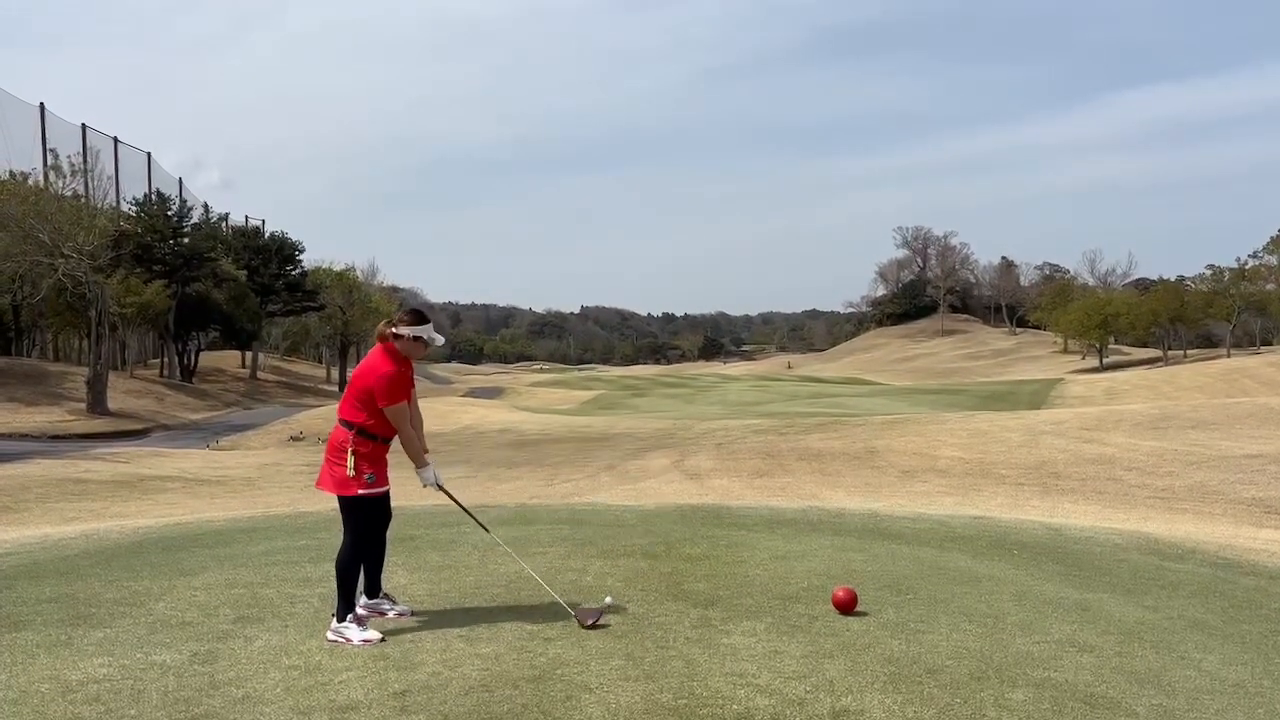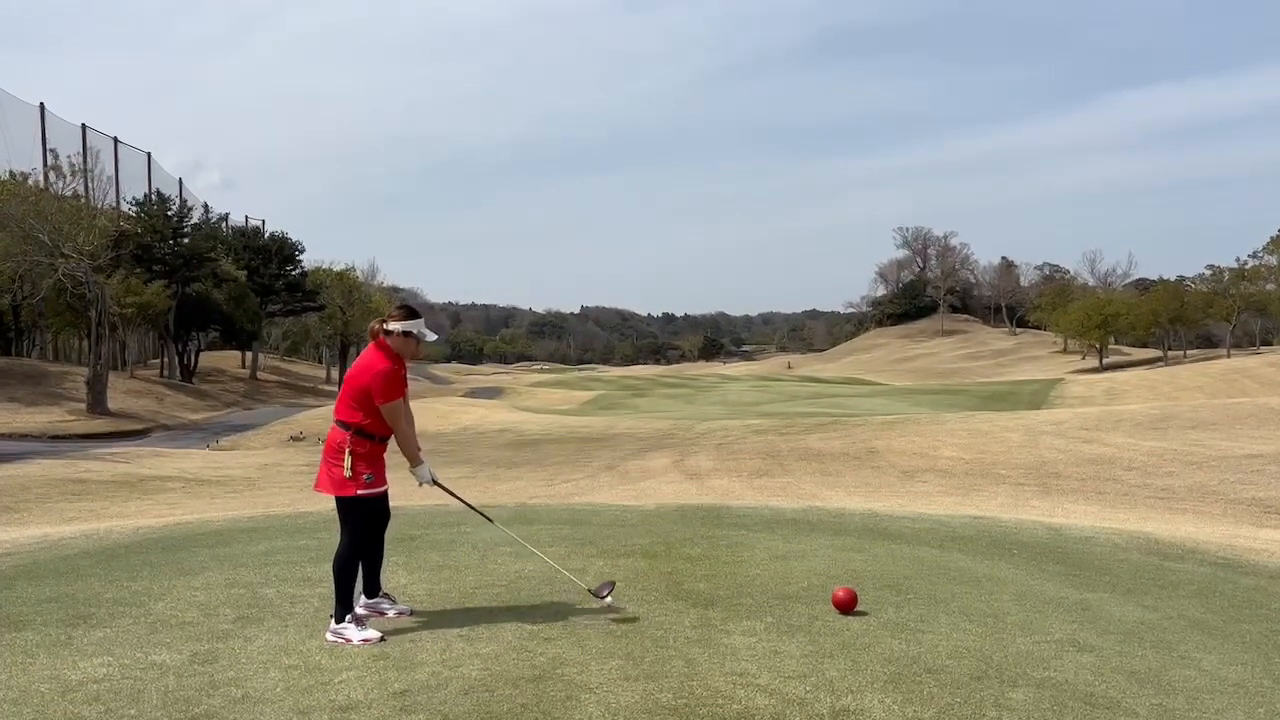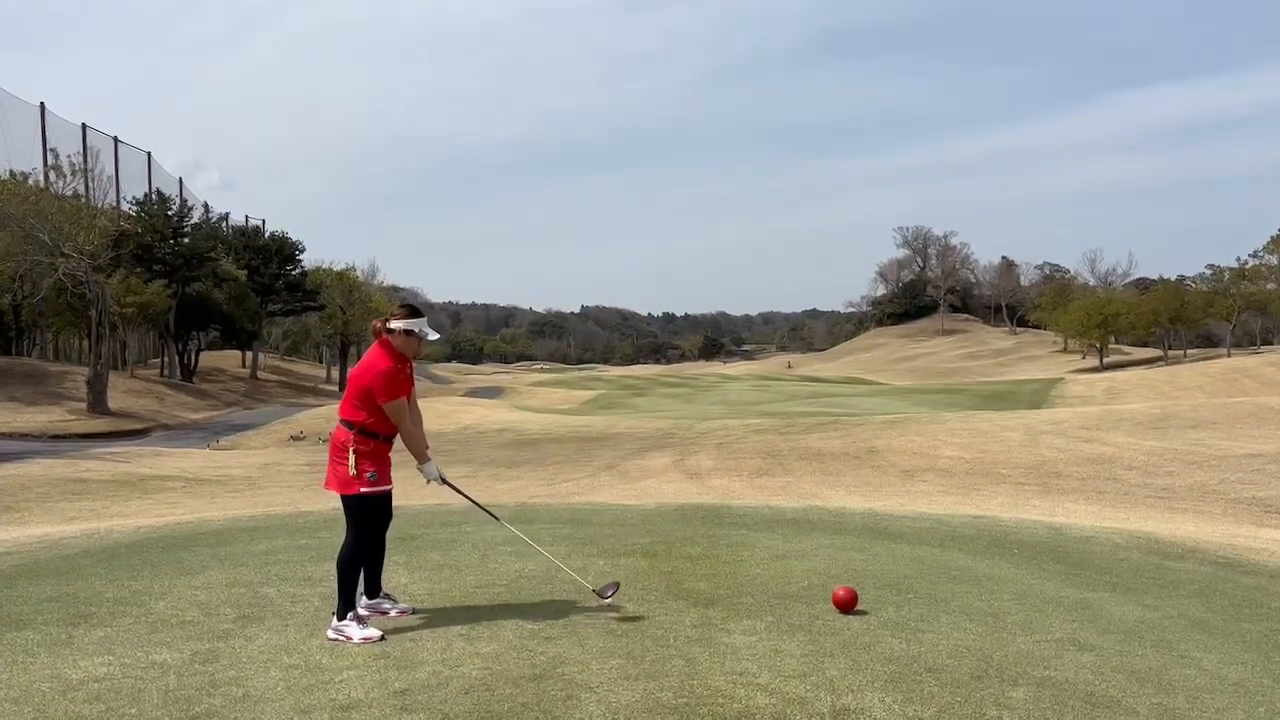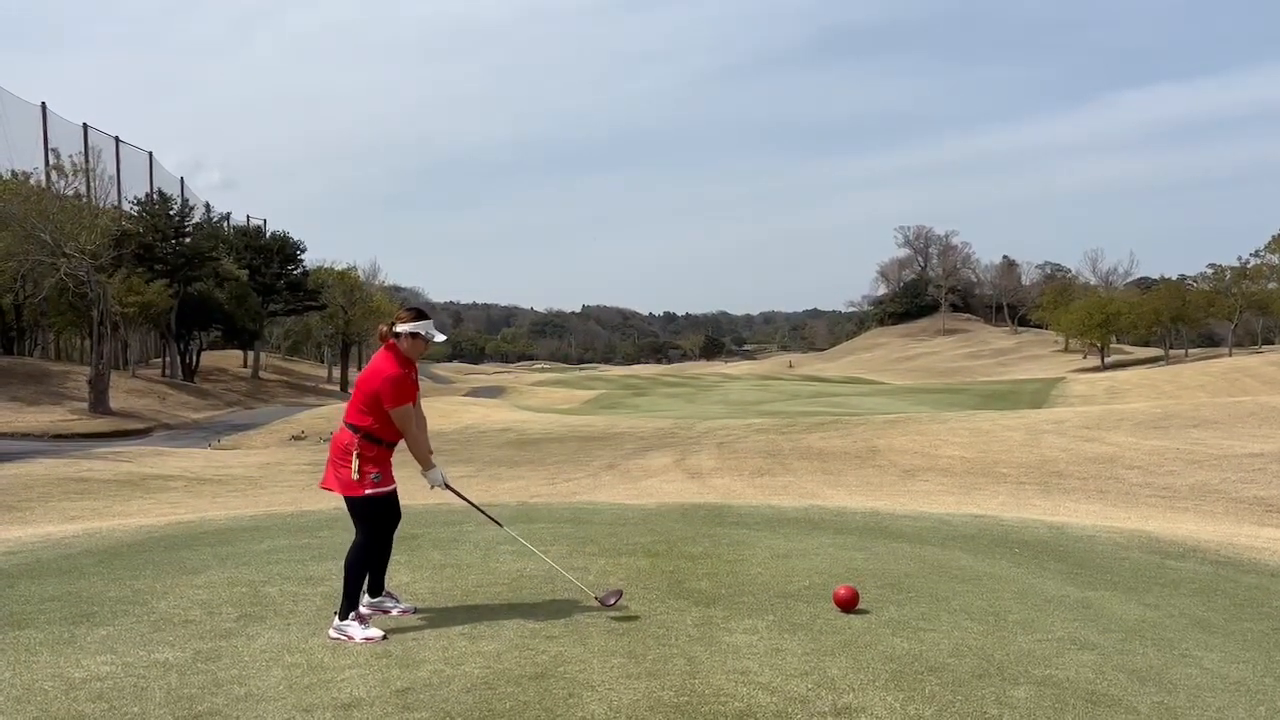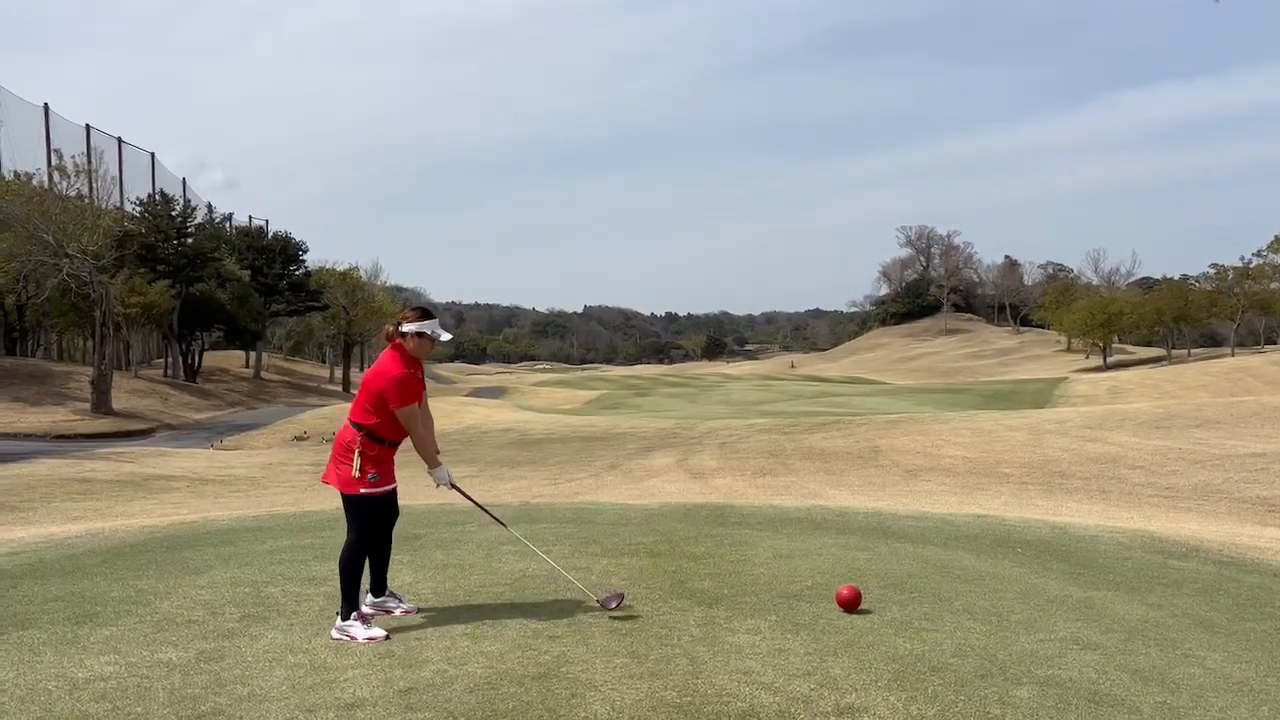
dt=0.4s
person 1, frame 1
left shoulder: (399, 359)
right shoulder: (386, 372)
left elbow: (414, 412)
right elbow: (404, 429)
left wrist: (425, 457)
right wrist: (423, 467)
left hip: (369, 452)
right hip: (354, 454)
left knee: (379, 524)
right knee: (357, 533)
left ankle: (372, 597)
right ankle: (342, 620)
person 1, frame 2
left shoulder: (392, 358)
right shoulder: (381, 369)
left elbow: (405, 412)
right elbow: (399, 426)
left wrist: (418, 458)
right wrist: (417, 465)
left hip: (367, 452)
right hip: (351, 455)
left knee: (377, 523)
right knee: (354, 534)
left ankle: (371, 597)
right ankle: (341, 621)
person 1, frame 3
left shoulder: (399, 359)
right shoulder: (383, 368)
left elbow: (413, 411)
right elbow: (404, 424)
left wrist: (426, 455)
right wrist: (425, 462)
left hip: (372, 451)
right hip: (355, 454)
left knee: (379, 523)
right knee: (359, 532)
left ankle: (372, 597)
right ankle: (343, 618)
person 1, frame 4
left shoulder: (404, 362)
right shoulder: (390, 374)
left elbow: (418, 415)
right elbow: (409, 430)
left wrist: (430, 459)
right wrist: (429, 469)
left hip: (373, 454)
right hip: (358, 457)
left knee: (388, 521)
right knee: (369, 532)
left ankle: (374, 596)
right ankle: (345, 617)
person 1, frame 5
left shoulder: (411, 361)
right shoulder: (396, 374)
left elbow: (425, 414)
right elbow: (415, 429)
left wrist: (436, 458)
right wrist: (436, 467)
left hip: (378, 454)
right hip: (360, 456)
left knee: (385, 522)
right knee: (361, 533)
left ankle: (378, 596)
right ankle: (347, 618)
